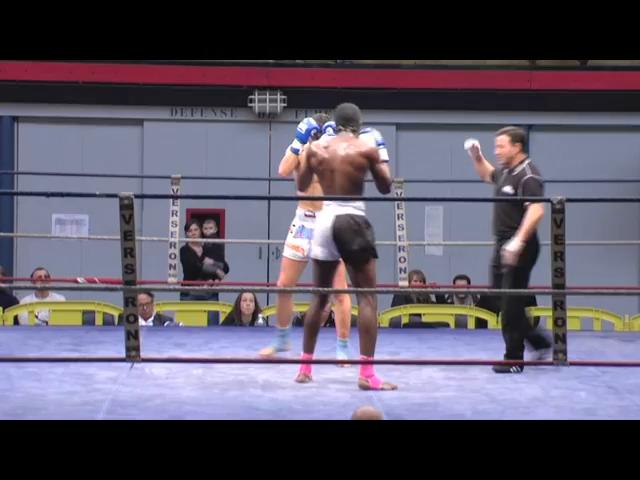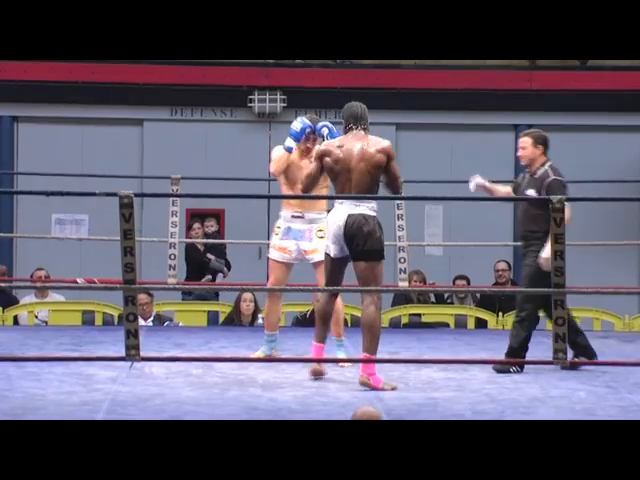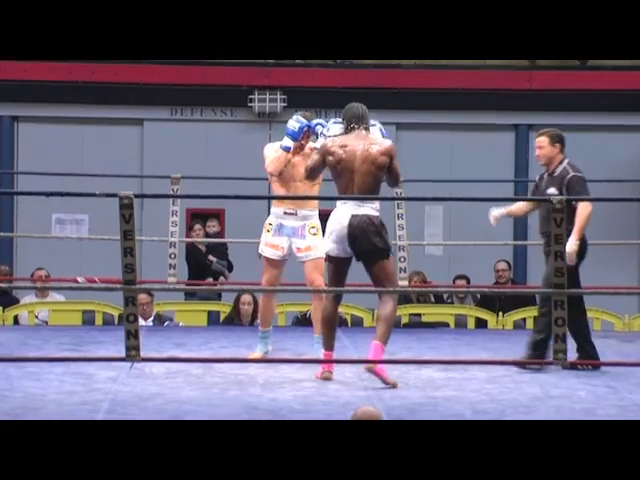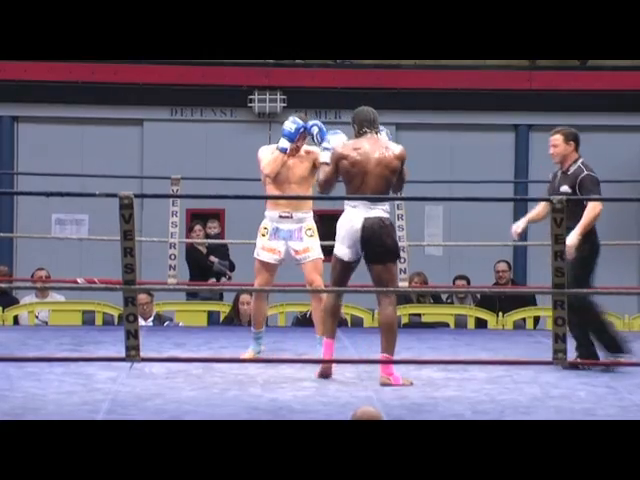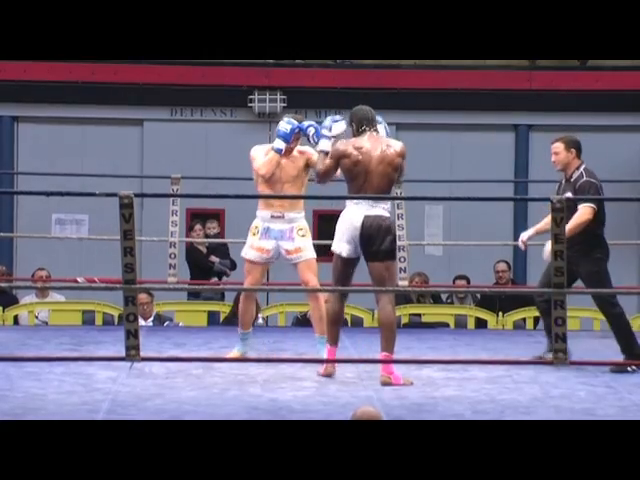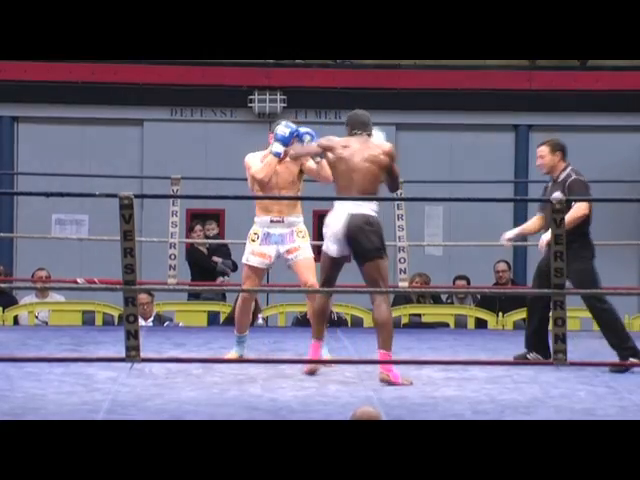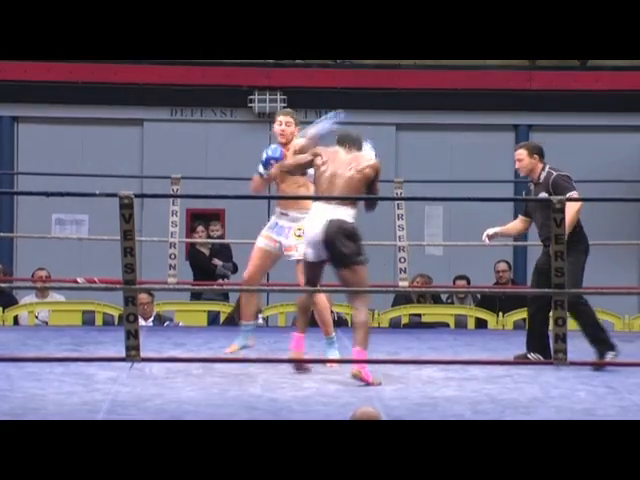
dt=0.2s
person 1, frame 1
left shoulder: (315, 148)
right shoulder: (368, 148)
left elbow: (301, 185)
right elbow: (386, 188)
right wrist: (380, 155)
left hip: (325, 219)
right hip: (353, 221)
left knee: (320, 297)
right knee: (367, 299)
left ankle: (305, 366)
right ankle: (367, 373)
person 1, frame 2
left shoulder: (328, 148)
right shoulder: (383, 147)
left elbow: (306, 187)
right elbow: (396, 188)
left hip: (337, 218)
right hip: (364, 220)
left knee: (330, 292)
right knee: (371, 297)
left ankle: (318, 359)
right ankle: (368, 370)
person 1, frame 3
left shoulder: (330, 146)
right shoulder: (386, 147)
left elbow: (309, 174)
right elbow: (395, 182)
left hip: (340, 218)
right hip: (368, 221)
left knee: (333, 295)
right knee: (389, 293)
left ankle: (327, 364)
right ankle: (377, 355)
person 1, frame 4
left shoulder: (342, 151)
right shoulder: (397, 151)
left elbow: (323, 189)
left wrist: (325, 151)
left hip: (351, 221)
right hip: (380, 223)
left knee: (336, 289)
right knee: (387, 298)
left ankle: (327, 358)
right ankle: (387, 371)
person 1, frame 5
left shoulder: (344, 147)
right shoulder: (397, 148)
left elbow: (320, 177)
left wrist: (324, 141)
left hip: (351, 218)
right hip: (380, 221)
left knee: (338, 295)
right knee: (386, 297)
left ankle: (330, 362)
right ankle: (388, 370)
person 1, frame 6
left shoulder: (335, 144)
right shoulder: (386, 149)
left elbow: (294, 153)
right elbow: (395, 188)
left hip: (338, 218)
right hip: (365, 220)
left knee: (324, 290)
right knee: (380, 296)
left ankle: (314, 358)
right ankle: (386, 366)
person 1, frame 7
left shoulder: (323, 154)
right shoulder: (369, 162)
left elbow: (284, 167)
right elbow: (371, 203)
left hip: (315, 222)
right hip: (341, 227)
left knee: (309, 288)
right knee: (360, 298)
left ankle: (298, 349)
right ankle: (359, 363)
person 2, frame 1
right shoulder: (296, 150)
right elbow: (283, 171)
right wrist: (299, 142)
right hip: (301, 223)
left knee: (338, 288)
right knee: (284, 285)
left ankle: (343, 348)
right ankle: (281, 340)
person 2, frame 2
right shoulder: (281, 151)
right elbow: (275, 170)
right wrist: (292, 140)
left hip: (316, 225)
right hip: (287, 224)
right knee: (274, 287)
left ankle: (339, 348)
right ankle: (269, 345)
person 2, frame 3
left shoulder: (316, 152)
right shoulder: (273, 148)
right elbow: (272, 169)
right wrist: (289, 140)
left hip: (308, 222)
right hip: (278, 221)
left knee: (317, 285)
right knee: (268, 285)
left ankle: (322, 346)
right ankle: (264, 343)
person 2, frame 4
left shoulder: (312, 154)
right shoulder: (267, 151)
right elbow: (268, 172)
right wrist: (286, 143)
left hip: (303, 225)
right hip: (273, 224)
left knee: (316, 286)
right knee: (260, 288)
right ankle: (257, 343)
person 2, frame 5
left shoulder: (304, 153)
right shoulder: (260, 151)
right elbow: (264, 172)
right wrist: (280, 142)
left hip: (295, 226)
right hip: (265, 225)
left knee: (312, 286)
right knee: (249, 288)
left ankle: (324, 346)
right ankle: (243, 343)
person 2, frame 6
left shoulder: (298, 159)
right shoulder: (254, 158)
left elbow: (327, 178)
right elbow: (257, 181)
right wrist: (277, 148)
left hip: (294, 229)
right hip: (263, 230)
left knee: (311, 285)
right knee: (247, 292)
right ankle: (239, 345)
person 2, frame 7
left shoulder: (300, 149)
right shoulder: (271, 154)
left elbow: (303, 145)
right elbow: (255, 190)
left wrist: (316, 132)
right wrist: (264, 167)
left hip: (302, 222)
right hip: (278, 220)
right knee: (249, 279)
left ankle: (331, 344)
right ankle: (246, 336)
person 3, frame 1
left shoulder: (528, 176)
right shoulder: (507, 171)
left elbow: (536, 211)
right elbow: (489, 173)
left wrist: (519, 240)
right wrist: (476, 154)
left hip: (517, 249)
right hip: (504, 247)
left knee: (511, 303)
right knee: (505, 299)
left ankle: (513, 360)
right ankle: (539, 342)
person 3, frame 2
left shoulder: (551, 178)
right shoulder: (526, 178)
left elbow: (563, 213)
right elbow: (510, 193)
left wrist: (551, 245)
right wrist: (486, 186)
left hip: (544, 252)
right hip: (531, 250)
left knee: (526, 305)
right knee: (549, 303)
left ankle: (514, 360)
right ankle: (584, 352)
person 3, frame 3
left shoulder: (571, 176)
right shoulder: (544, 178)
left elbow: (585, 208)
right elbow: (529, 204)
left wrist: (575, 240)
right wrist: (504, 211)
left hip: (567, 249)
right hip: (553, 247)
left knee: (549, 298)
right knee: (571, 301)
left ankle: (537, 354)
right ankle: (587, 355)
person 3, frame 4
left shoulder: (584, 175)
right shoulder: (558, 176)
left elbow: (595, 207)
right elbow: (546, 206)
left wrist: (576, 234)
right wrist: (525, 221)
left hip: (581, 246)
right hip: (566, 247)
left knee: (576, 297)
right knee: (570, 298)
left ankle: (615, 350)
right ankle: (587, 353)
person 3, frame 5
left shoulder: (586, 181)
right shoulder: (565, 182)
left elbow: (586, 214)
right wrist: (532, 231)
left hip: (591, 252)
right hip: (570, 251)
left knee: (607, 303)
right knee: (544, 295)
person 3, frame 6
left shoulder: (574, 181)
right shoulder: (549, 186)
left elbow: (581, 210)
right elbow: (540, 220)
left wrist: (552, 232)
right wrist: (516, 232)
left hip: (577, 251)
left knee: (595, 301)
right knee: (536, 300)
right ankle: (537, 350)
person 3, frame 7
left shoulder: (556, 179)
right shoulder: (530, 190)
left elbow: (575, 203)
right elbow: (522, 223)
left wrist: (563, 235)
right wrist: (499, 230)
left hip: (572, 248)
right hip: (550, 250)
left knee: (571, 297)
right knee: (538, 299)
left ankle: (605, 348)
right ankle: (539, 351)
